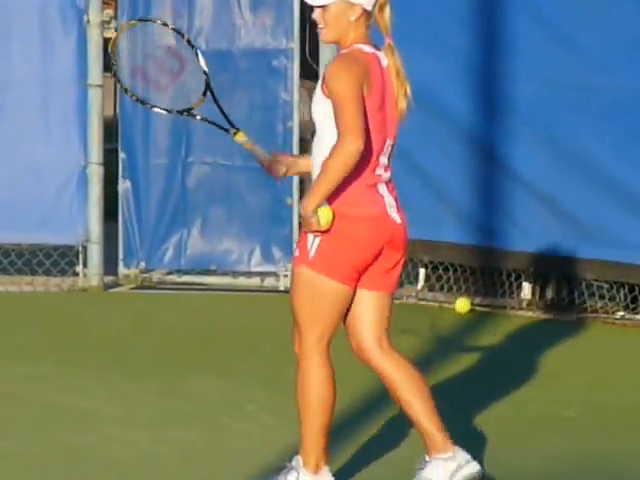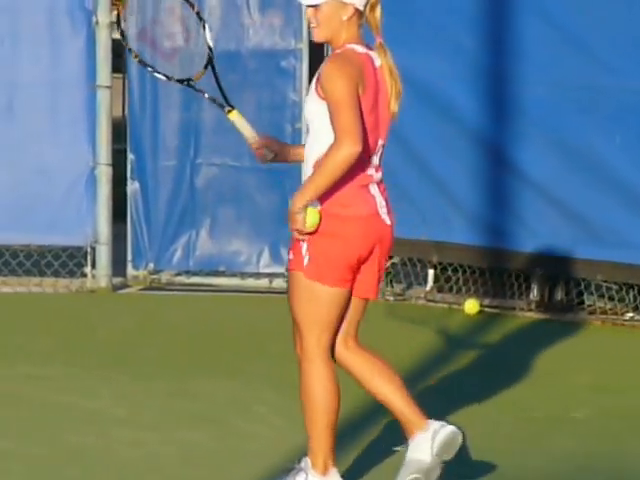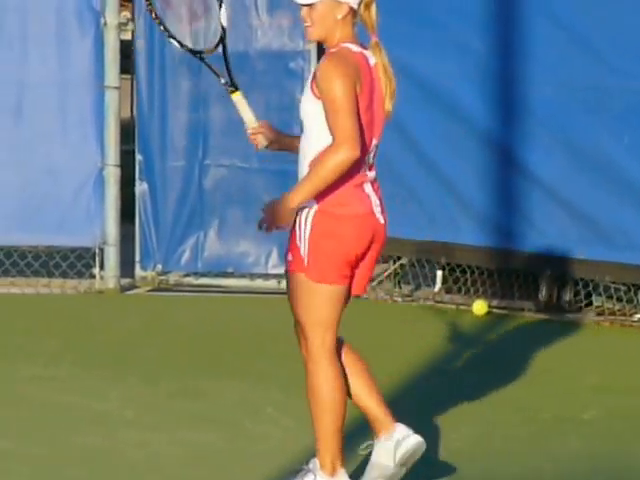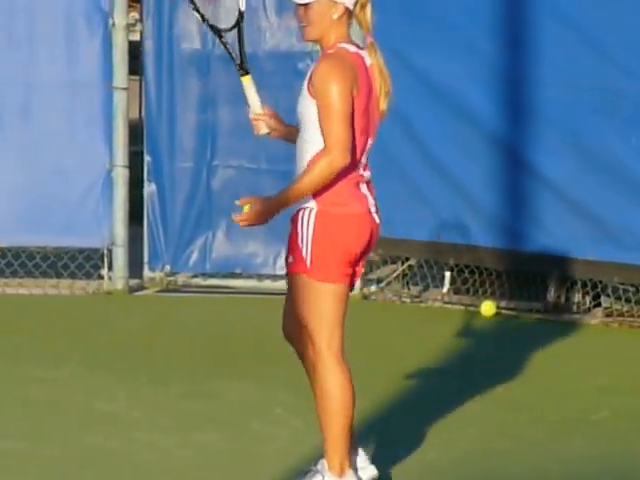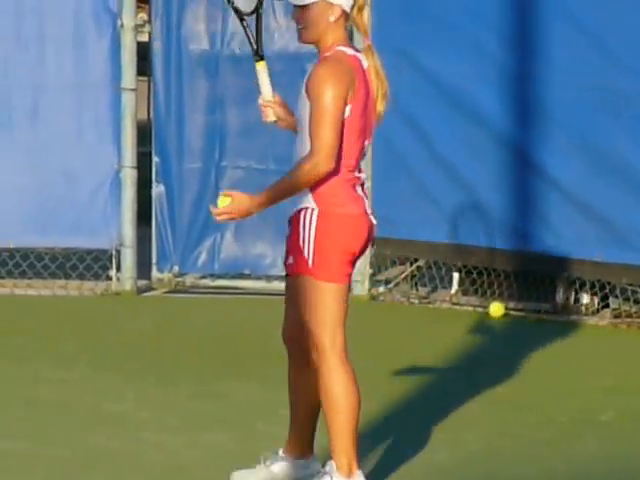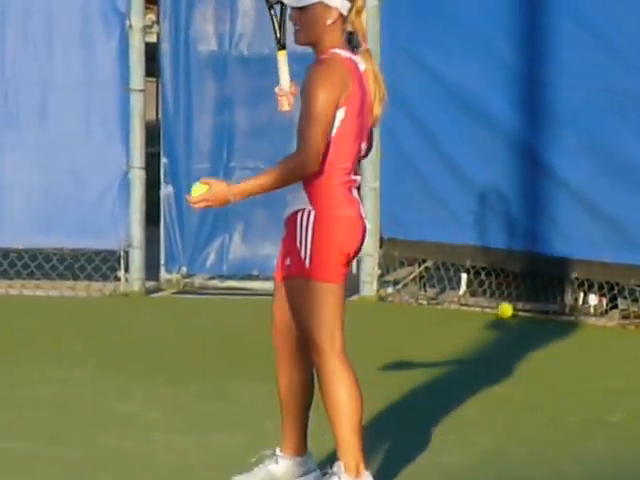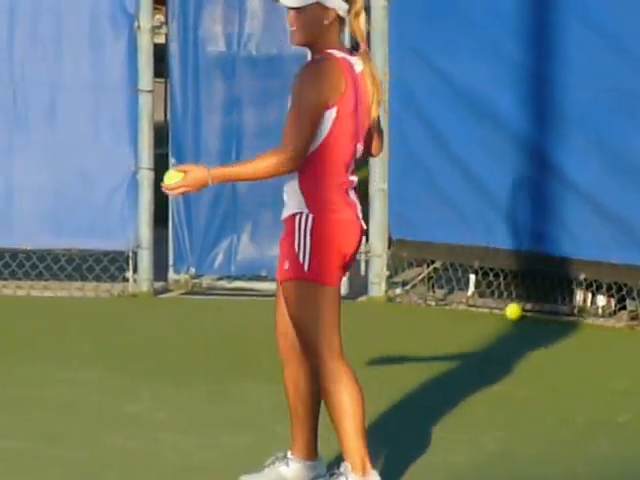
dt=0.1s
person 1, frame 1
left shoulder: (345, 66)
right shoulder: (389, 66)
left elbow: (352, 143)
left wrist: (313, 199)
right wrist: (300, 164)
left hip: (345, 223)
right hip: (385, 219)
left knee: (309, 346)
right knee: (374, 348)
person 1, frame 2
left shoulder: (339, 65)
right shoulder: (380, 65)
left elbow: (349, 146)
left wrist: (300, 200)
right wrist: (287, 151)
left hip: (332, 220)
right hip: (373, 218)
left knee: (311, 349)
right knee: (340, 347)
right ankle: (424, 430)
person 1, frame 3
left shoulder: (335, 64)
right shoulder: (373, 64)
left elbow: (346, 149)
left wrist: (291, 200)
right wrist: (284, 141)
left hip: (328, 219)
right hip: (365, 217)
left knee: (316, 350)
right knee: (322, 343)
right ankle: (391, 432)
person 1, frame 4
left shoulder: (332, 66)
right shoulder: (365, 63)
left elbow: (337, 156)
left wrist: (272, 203)
right wrist: (287, 131)
left hip: (326, 217)
right hip: (356, 214)
left knee: (325, 351)
right knee: (300, 335)
person 1, frame 5
left shoulder: (330, 69)
right shoulder: (364, 66)
left elbow: (323, 159)
left wrist: (260, 200)
right wrist: (296, 122)
left hip: (325, 218)
right hip: (350, 216)
left knee: (327, 351)
right knee: (296, 339)
person 1, frame 6
left shoulder: (326, 71)
right shoulder: (361, 69)
left elbow: (306, 161)
left wrist: (235, 191)
left hip: (317, 221)
right hip: (342, 217)
left knee: (327, 354)
right knee: (286, 341)
person 1, frame 7
left shoulder: (319, 72)
right shoulder: (359, 70)
left elbow: (290, 158)
right elbow: (373, 146)
left wrist: (211, 176)
left hip: (315, 221)
right hip: (339, 219)
left knee: (326, 357)
right knee: (293, 346)
